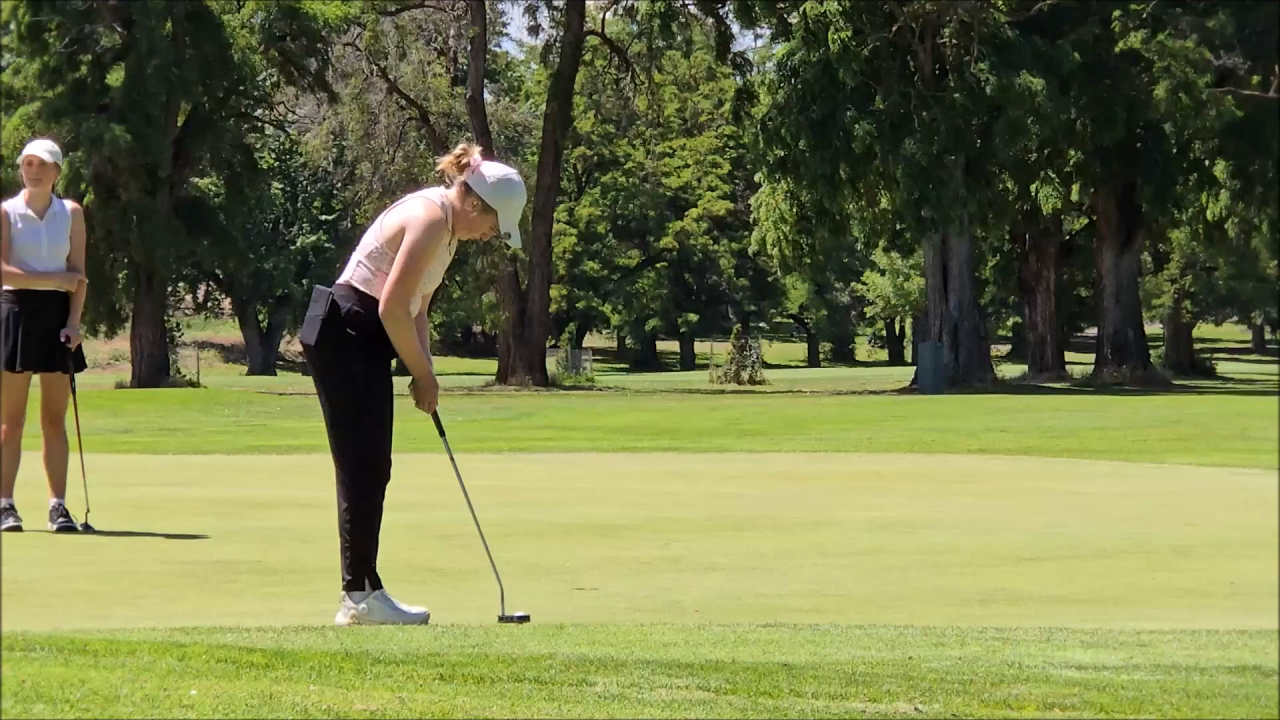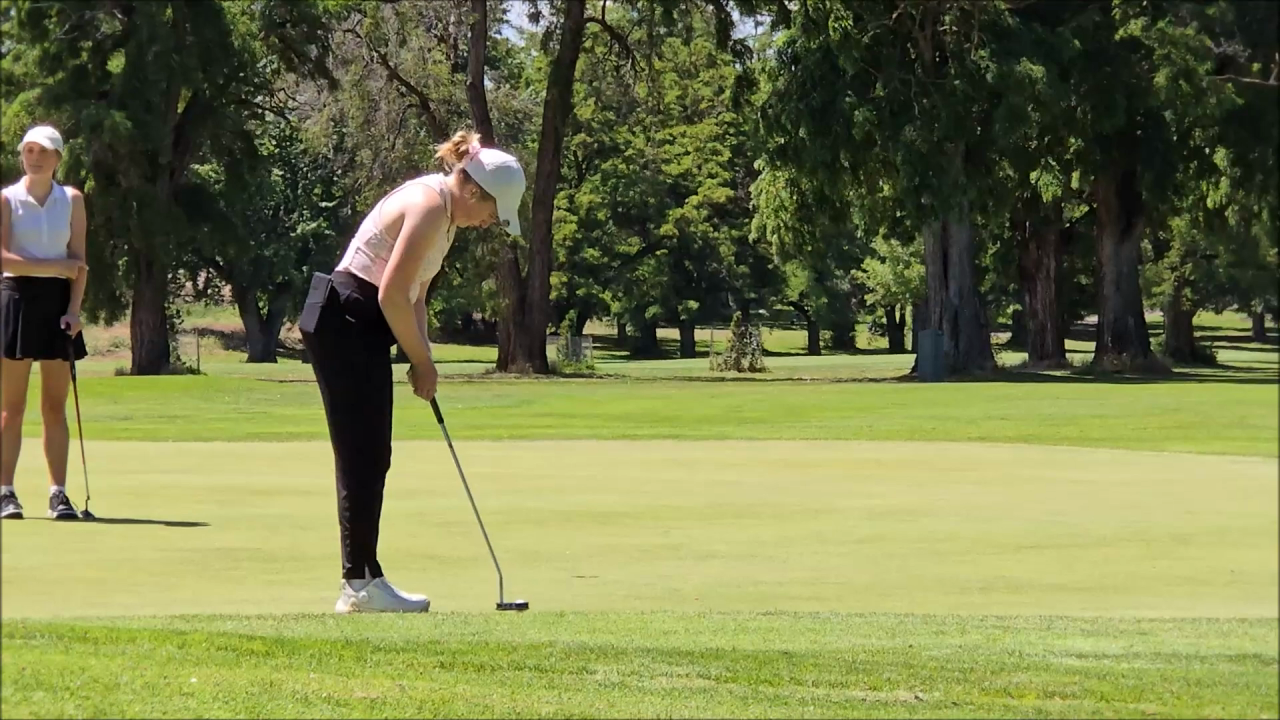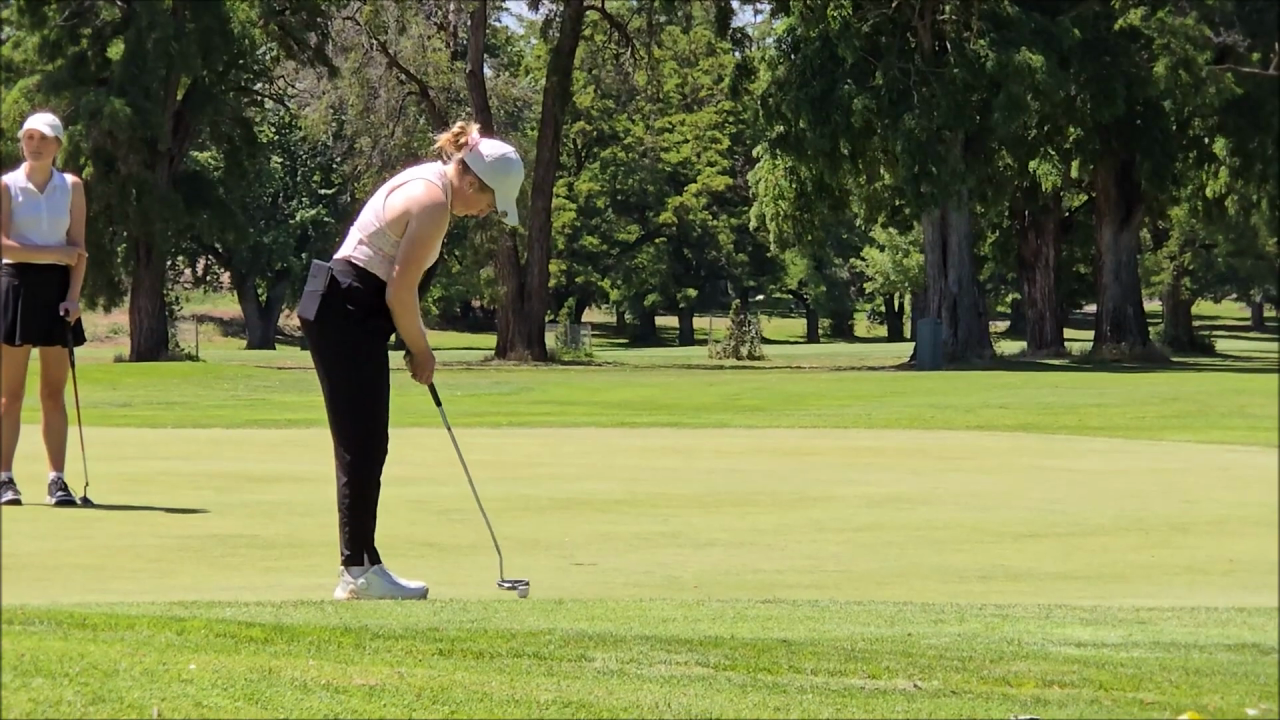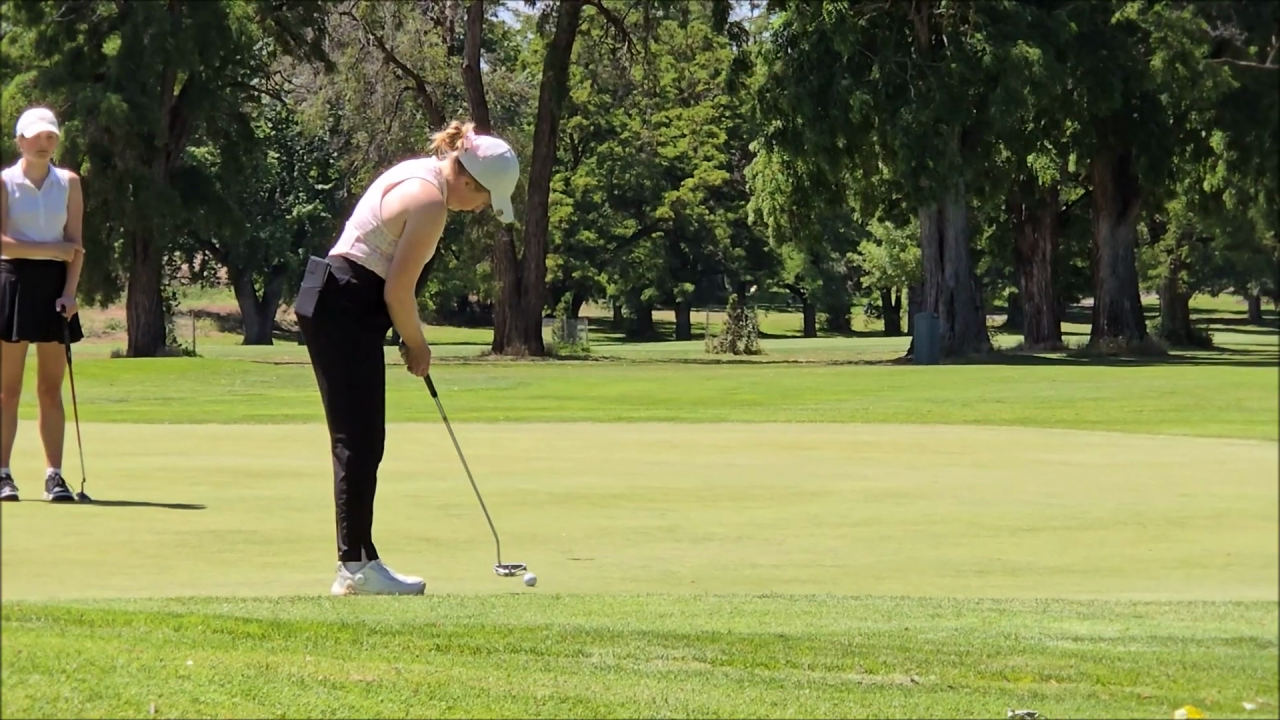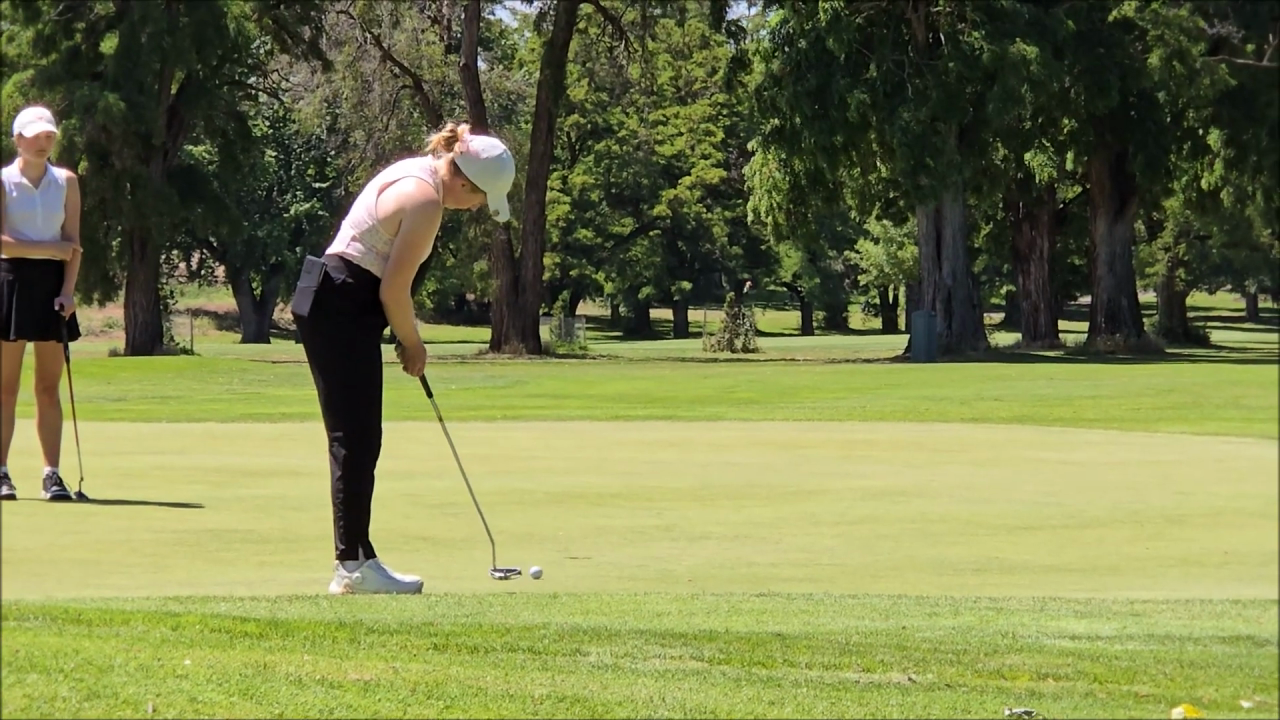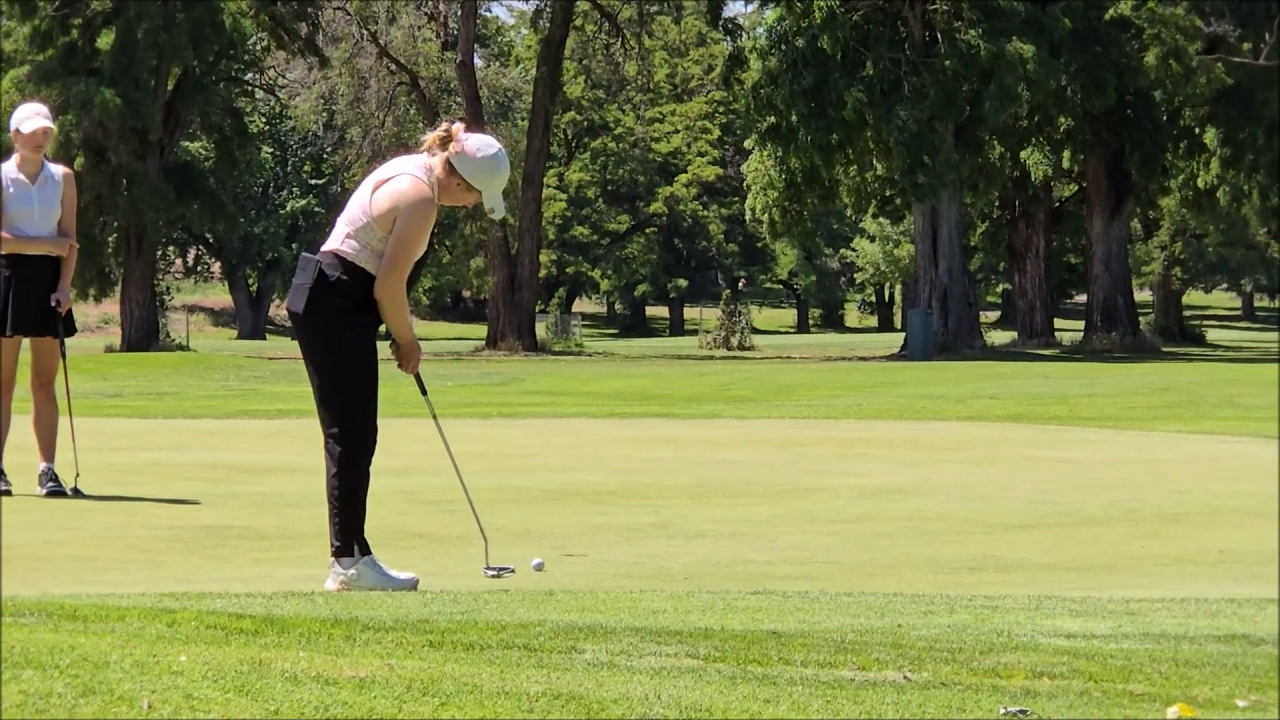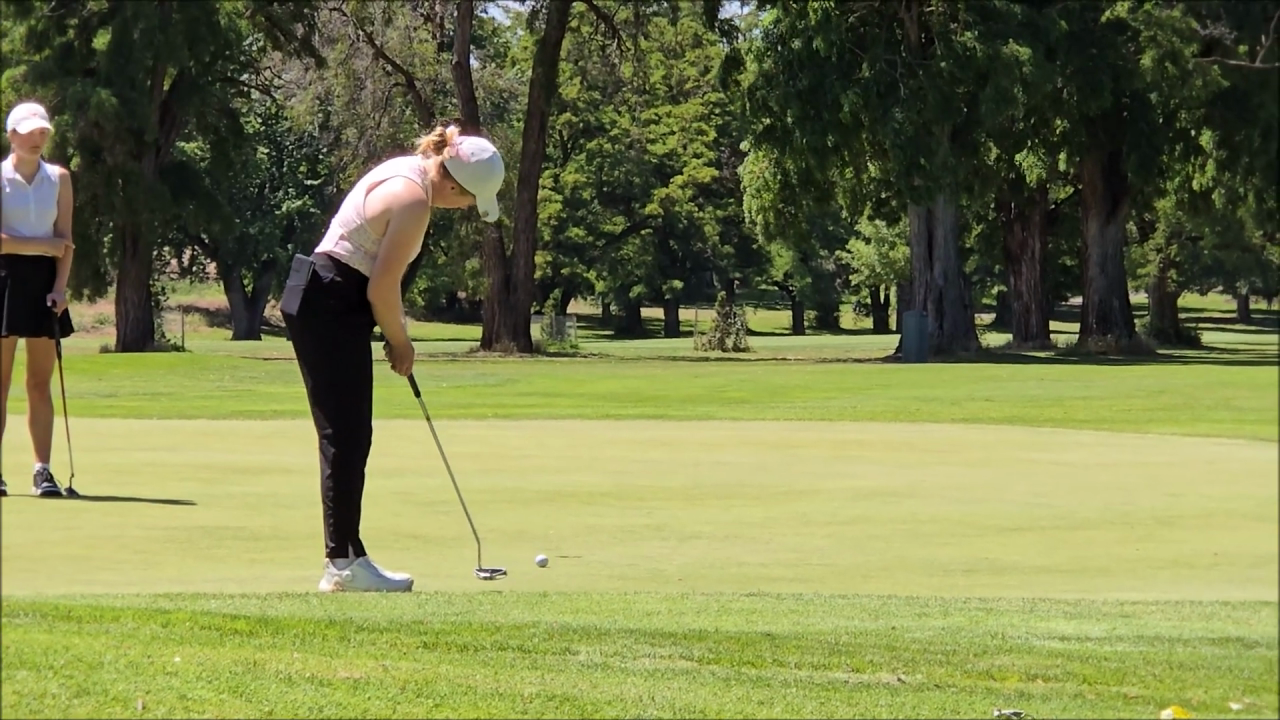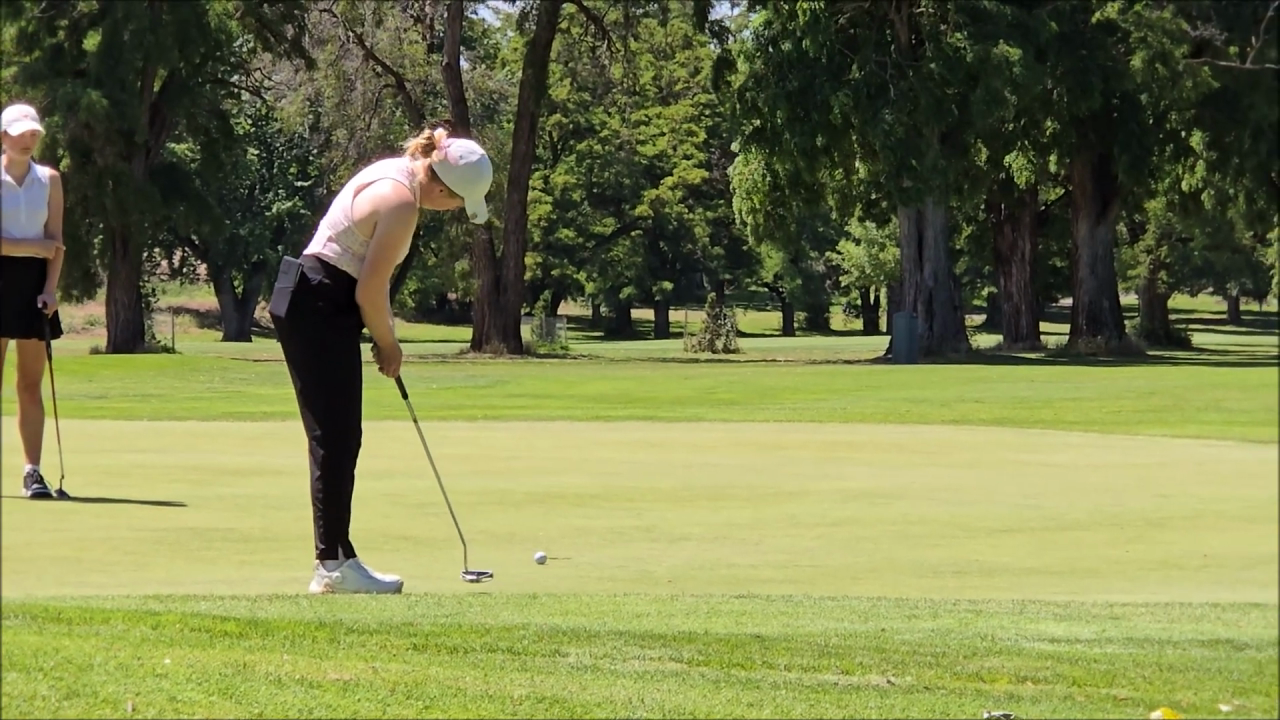
dt=0.3s
person 1, frame 1
left shoulder: (446, 226)
right shoulder: (430, 218)
left elbow: (415, 306)
right elbow: (392, 309)
left wrist: (424, 368)
right wrist: (422, 374)
left hip: (362, 341)
right hip: (346, 337)
left knee: (369, 471)
right knee: (363, 471)
left ankle: (360, 593)
right ankle: (361, 597)
person 1, frame 2
left shoulder: (442, 211)
right shoulder: (430, 205)
left elbow: (413, 293)
right elbow: (392, 296)
left wrist: (421, 355)
right wrist: (422, 362)
left hip: (359, 327)
right hip: (345, 324)
left knee: (369, 458)
right knee: (364, 458)
left ankle: (360, 581)
right ankle: (361, 584)
person 1, frame 3
left shoulder: (431, 183)
right shoulder: (433, 200)
right elbow: (399, 292)
left wrist: (415, 344)
right wrist: (421, 349)
left hip: (352, 312)
right hip: (345, 312)
left knee: (365, 445)
right knee: (362, 445)
left ankle: (358, 567)
right ankle: (359, 571)
person 1, frame 4
left shoulder: (421, 172)
right shoulder: (430, 200)
right elbow: (398, 291)
left wrist: (410, 337)
right wrist: (417, 345)
left hip: (339, 305)
right hip: (344, 309)
left knee: (359, 440)
right knee: (360, 441)
left ankle: (356, 562)
right ankle: (356, 566)
person 1, frame 5
left shoulder: (418, 171)
right shoulder: (425, 199)
right elbow: (393, 290)
left wrist: (405, 335)
right wrist: (412, 343)
left hip: (334, 303)
right hip: (341, 309)
left knee: (356, 440)
right knee: (357, 440)
left ankle: (353, 561)
right ankle: (354, 565)
person 1, frame 6
left shoulder: (412, 168)
right shoulder: (420, 198)
right elbow: (387, 287)
left wrist: (400, 333)
right wrist: (407, 341)
left hip: (328, 301)
right hip: (336, 307)
left knee: (351, 436)
right knee: (352, 437)
left ankle: (349, 558)
right ankle: (349, 562)
person 1, frame 7
left shoulder: (408, 169)
right shoulder: (413, 200)
right elbow: (381, 289)
left wrist: (394, 332)
right wrist: (400, 342)
left hip: (322, 301)
right hip: (330, 308)
left knee: (346, 437)
right knee: (346, 437)
left ankle: (344, 559)
right ankle: (343, 563)
person 1, frame 8
left shoulder: (396, 170)
right shoulder: (401, 202)
right elbow: (369, 291)
left wrist: (382, 337)
right wrist: (388, 344)
left hip: (311, 303)
right hip: (319, 309)
left knee: (336, 438)
right knee: (336, 439)
left ankle: (335, 560)
right ankle: (333, 564)
person 2, frame 1
left shoulder: (72, 212)
left elbow: (78, 274)
left wrist: (74, 321)
right wrist: (55, 278)
left hip: (57, 314)
left knee: (55, 419)
left ankle: (58, 507)
person 2, frame 2
left shoulder: (72, 199)
left elbow: (79, 261)
left wrist: (74, 309)
right wrist: (55, 266)
left hip: (58, 301)
left knee: (55, 407)
left ankle: (58, 494)
person 2, frame 3
left shoulder: (72, 186)
left elbow: (78, 247)
left wrist: (73, 295)
right wrist: (54, 252)
left hip: (57, 288)
left knee: (54, 393)
left ankle: (57, 480)
person 2, frame 4
left shoulder: (69, 182)
left elbow: (75, 243)
left wrist: (70, 291)
right wrist: (51, 249)
left hip: (54, 283)
left knee: (51, 389)
left ankle: (54, 476)
person 2, frame 5
left shoulder: (66, 181)
left elbow: (72, 242)
left wrist: (68, 290)
right wrist: (49, 248)
left hip: (51, 282)
left knee: (49, 388)
left ankle: (52, 475)
person 2, frame 6
left shoulder: (63, 177)
left elbow: (69, 239)
left wrist: (64, 286)
right wrist: (44, 244)
left hip: (48, 279)
left knee: (45, 384)
left ankle: (47, 470)
person 2, frame 7
left shoulder: (59, 178)
left elbow: (65, 239)
left wrist: (60, 286)
right wrist: (41, 245)
left hip: (44, 278)
left knee: (40, 384)
left ankle: (43, 470)
person 2, frame 8
left shoulder: (50, 179)
left elbow: (55, 240)
left wrist: (51, 287)
right wrist: (33, 246)
left hip: (34, 280)
left ankle: (33, 472)
